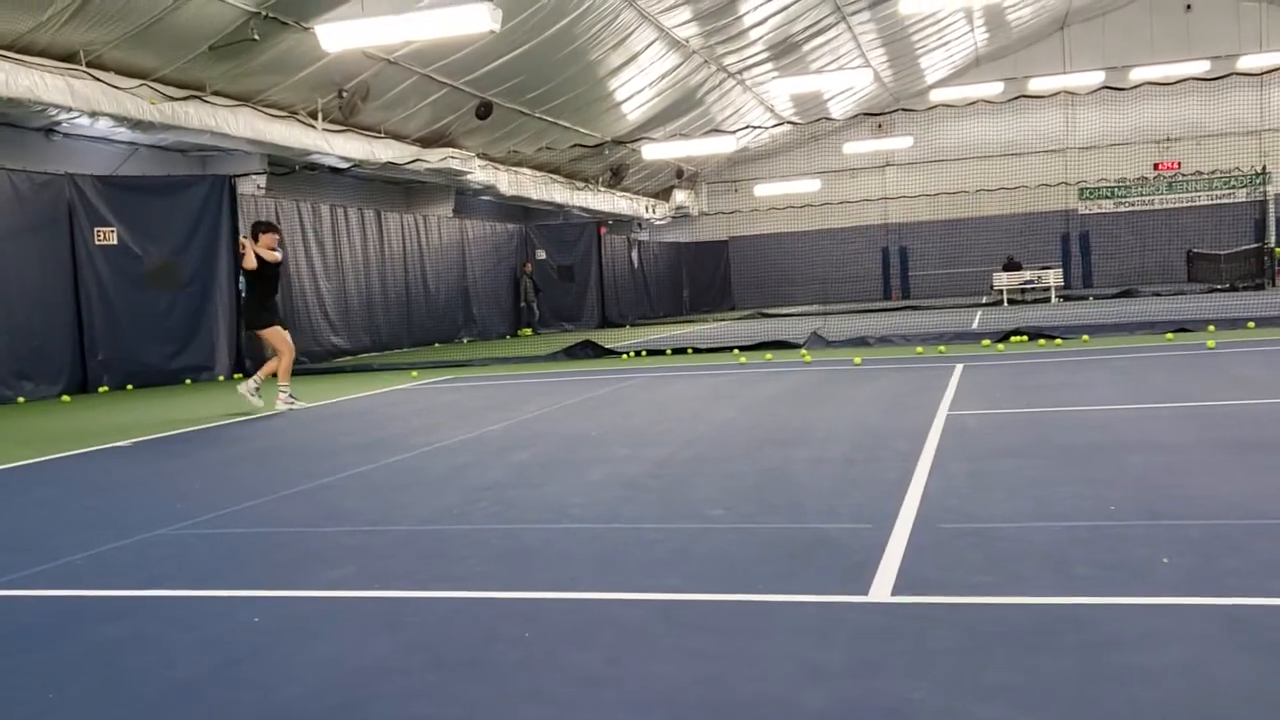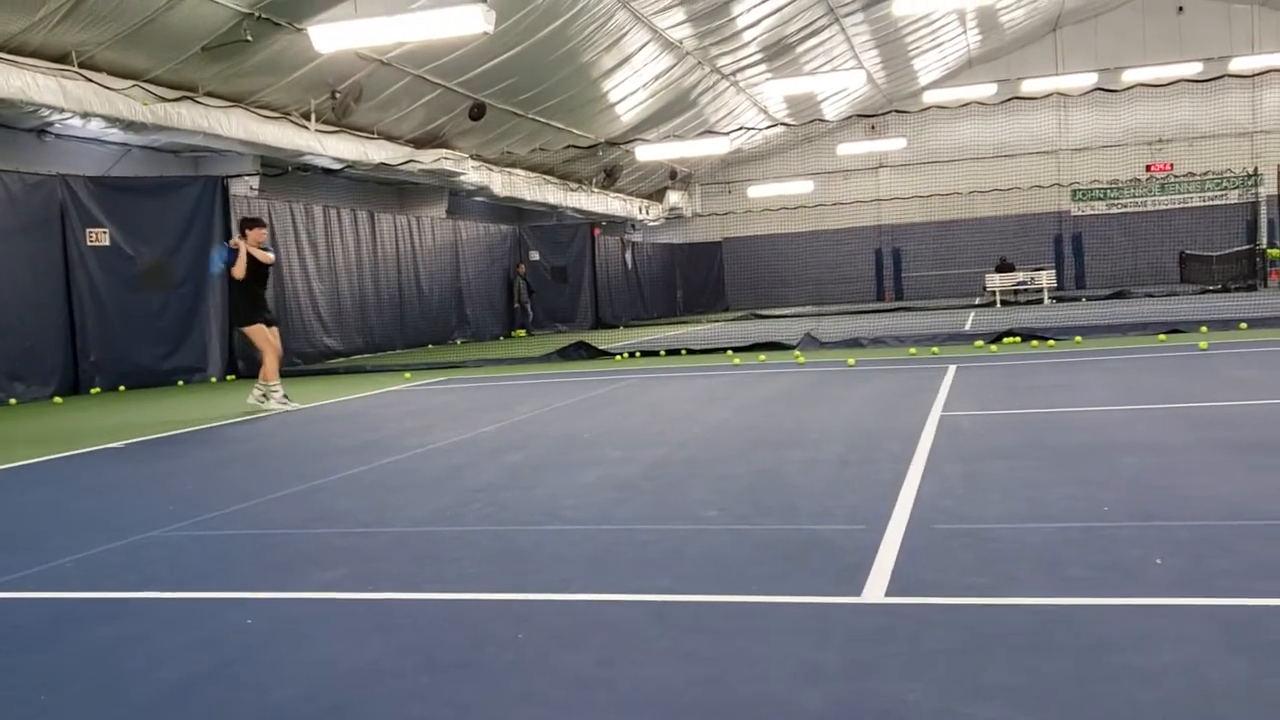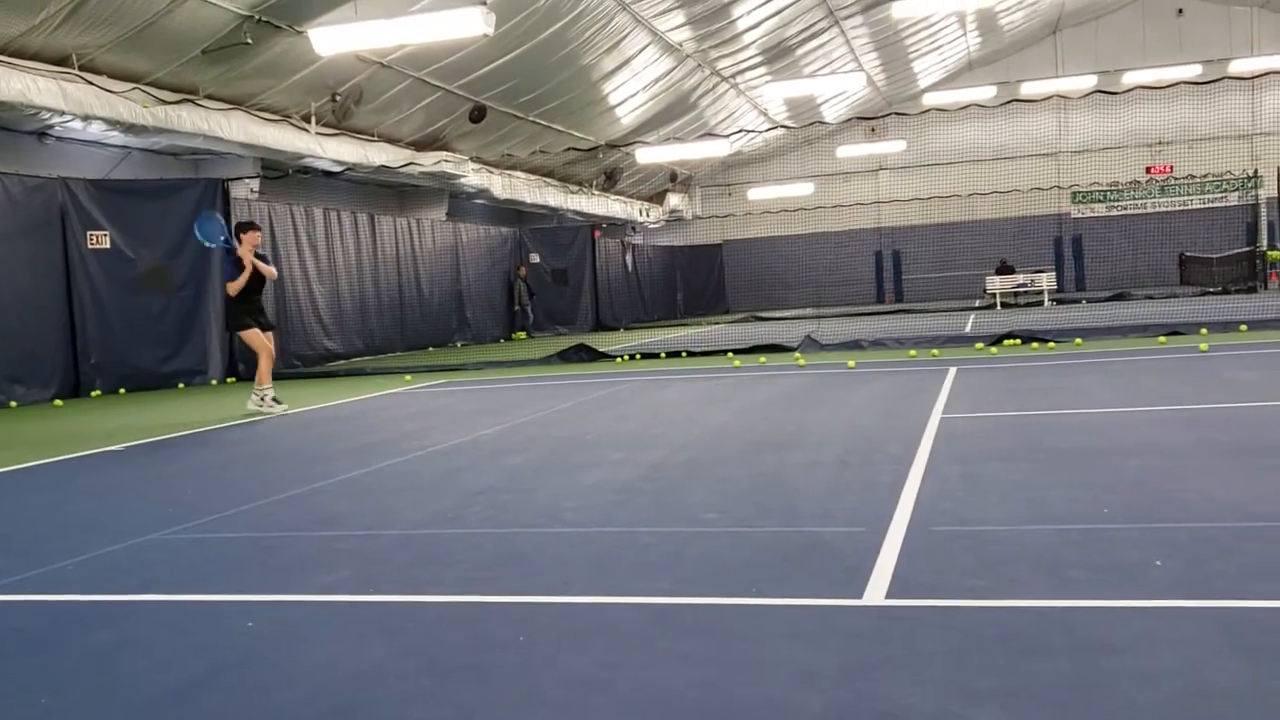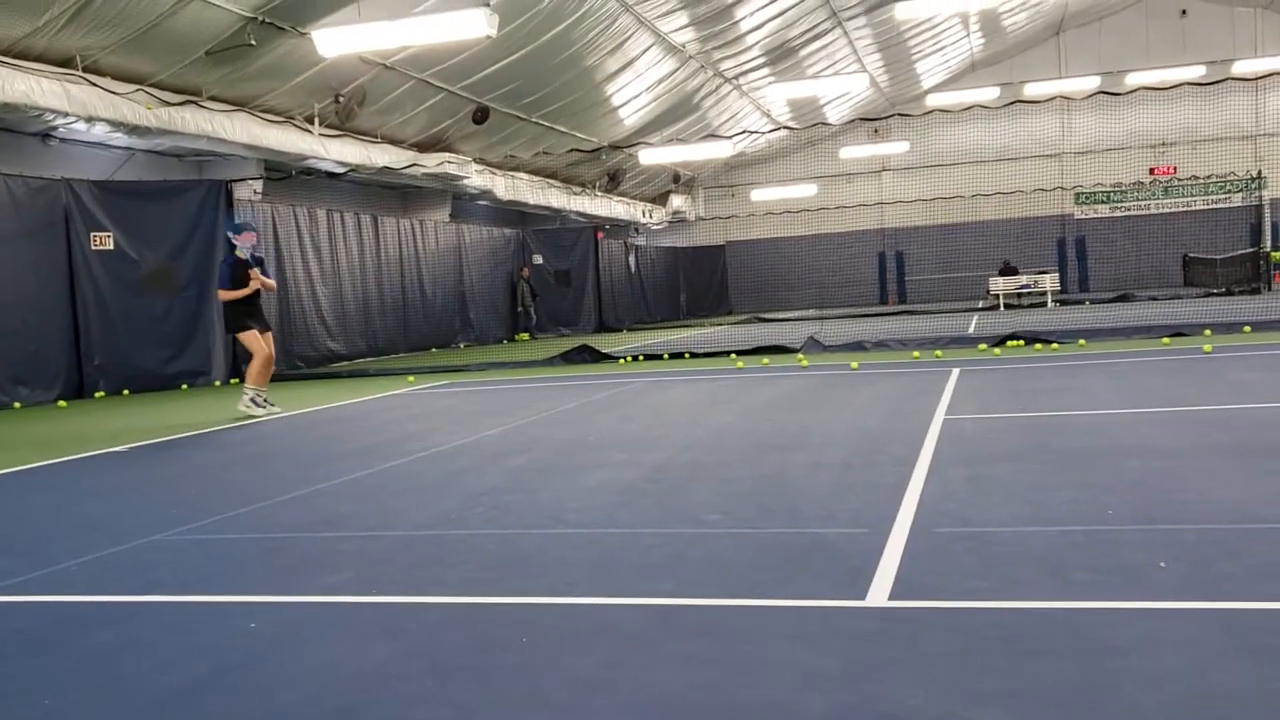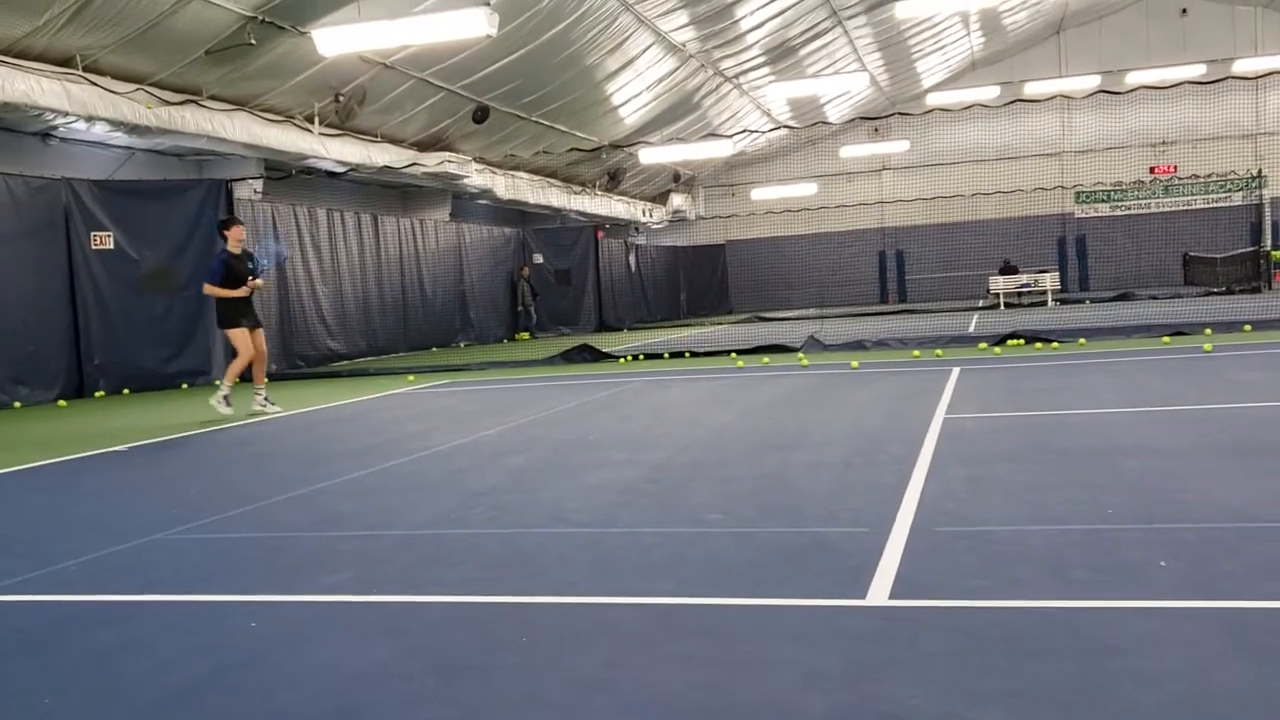
dt=0.1s
person 1, frame 1
left shoulder: (274, 253)
right shoulder: (247, 257)
left elbow: (274, 258)
right elbow: (250, 266)
left wrist: (253, 246)
right wrist: (248, 248)
left hip: (271, 310)
right hip: (257, 312)
left knee: (283, 355)
right knee: (288, 350)
left ankle: (251, 385)
right ankle: (283, 397)
person 1, frame 2
left shoulder: (264, 251)
right shoulder: (239, 255)
left elbow: (269, 259)
right elbow: (238, 275)
left wrist: (247, 245)
right wrist: (242, 248)
left hip: (261, 307)
right hip: (245, 309)
left knee: (276, 352)
right knee: (271, 349)
left ankle: (258, 393)
right ankle: (277, 397)
person 1, frame 3
left shoulder: (261, 258)
right shoulder: (233, 262)
left elbow: (273, 274)
right elbow: (232, 291)
left wrist: (253, 259)
right wrist: (247, 268)
left hip: (258, 311)
right hip: (239, 315)
left knee: (269, 355)
right knee: (266, 351)
left ankle: (259, 398)
right ankle: (266, 397)
person 1, frame 4
left shoulder: (257, 260)
right shoulder: (229, 264)
left elbow: (272, 287)
right elbow: (222, 296)
left wrist: (261, 279)
right wrist: (248, 289)
left hip: (256, 313)
right hip: (237, 316)
left knee: (269, 358)
right knee: (262, 354)
left ankle: (260, 399)
right ankle: (247, 399)
person 1, frame 5
left shoulder: (249, 256)
right shoulder: (222, 260)
left elbow: (258, 284)
right elbow: (207, 289)
left wrist: (255, 283)
right wrist: (235, 292)
left hip: (248, 310)
right hip: (230, 312)
left knee: (262, 354)
right knee: (247, 354)
left ankle: (260, 399)
right ankle: (221, 395)
